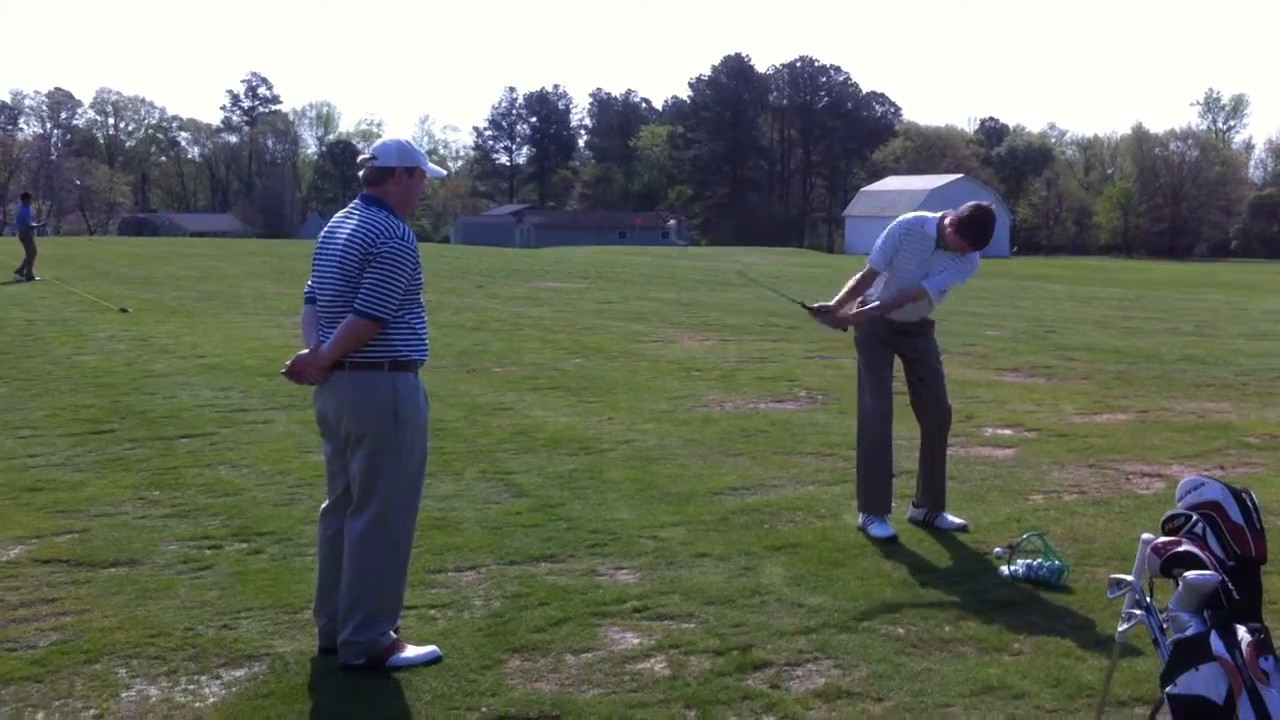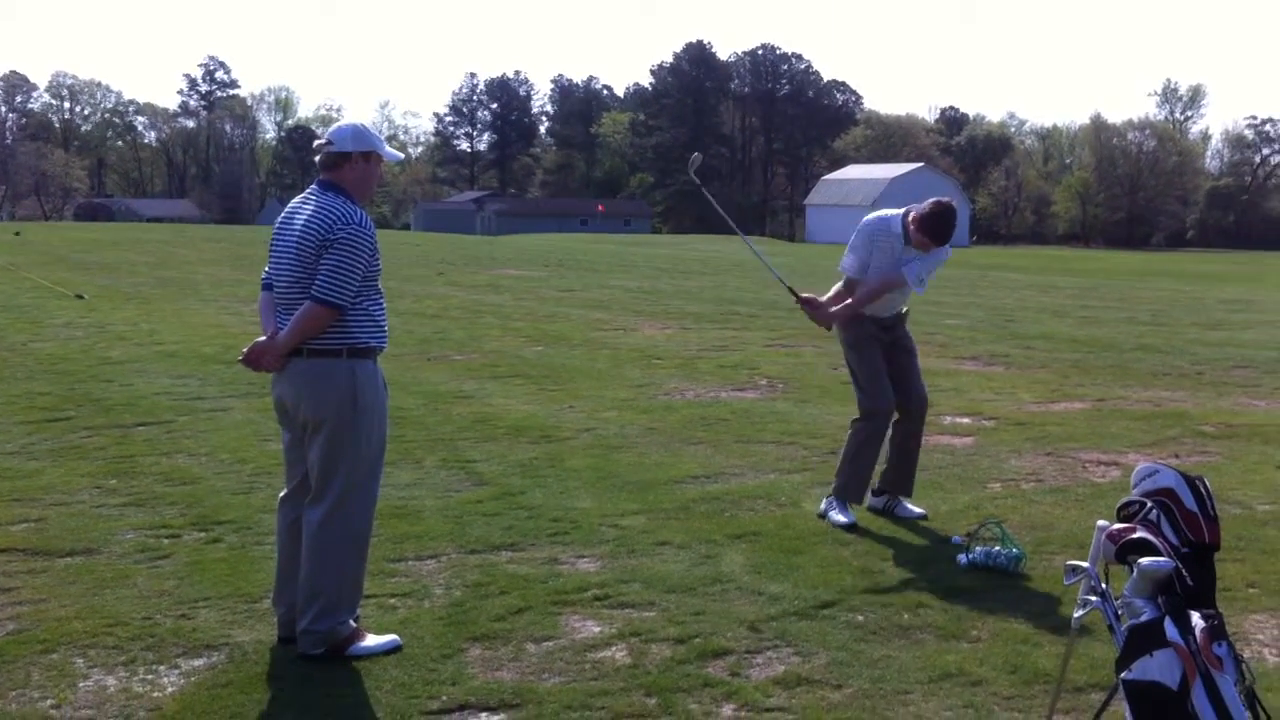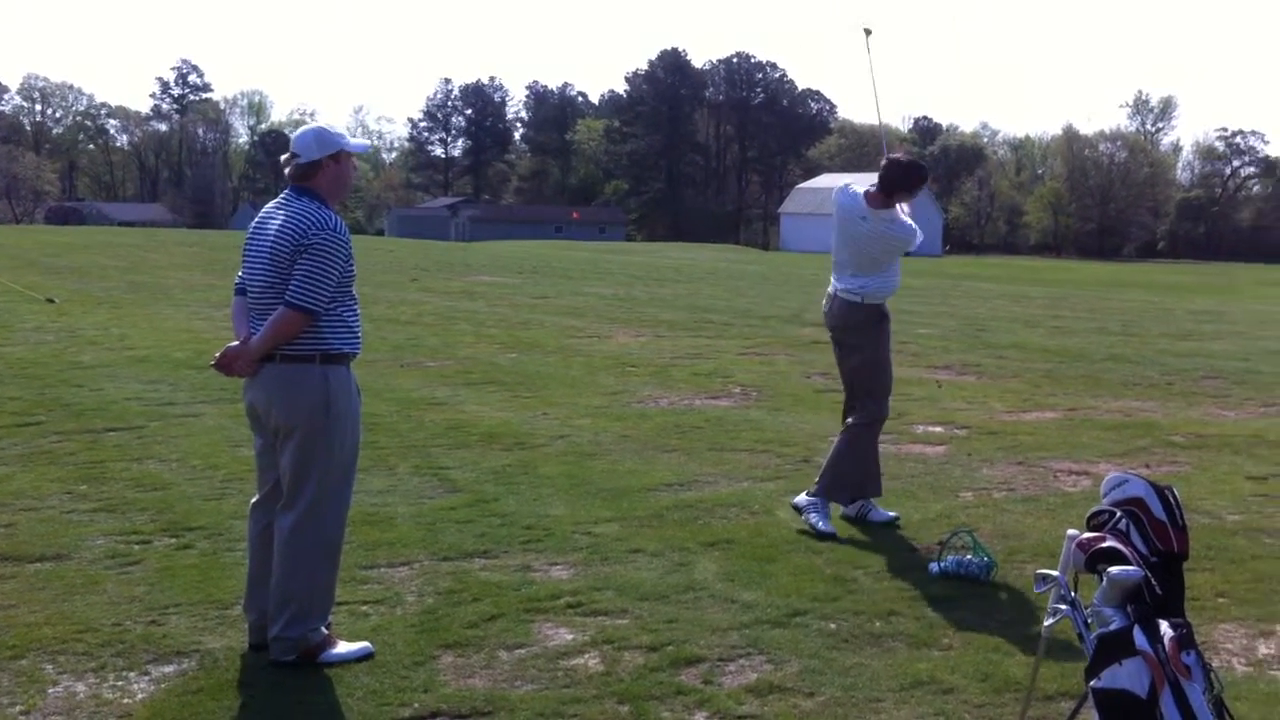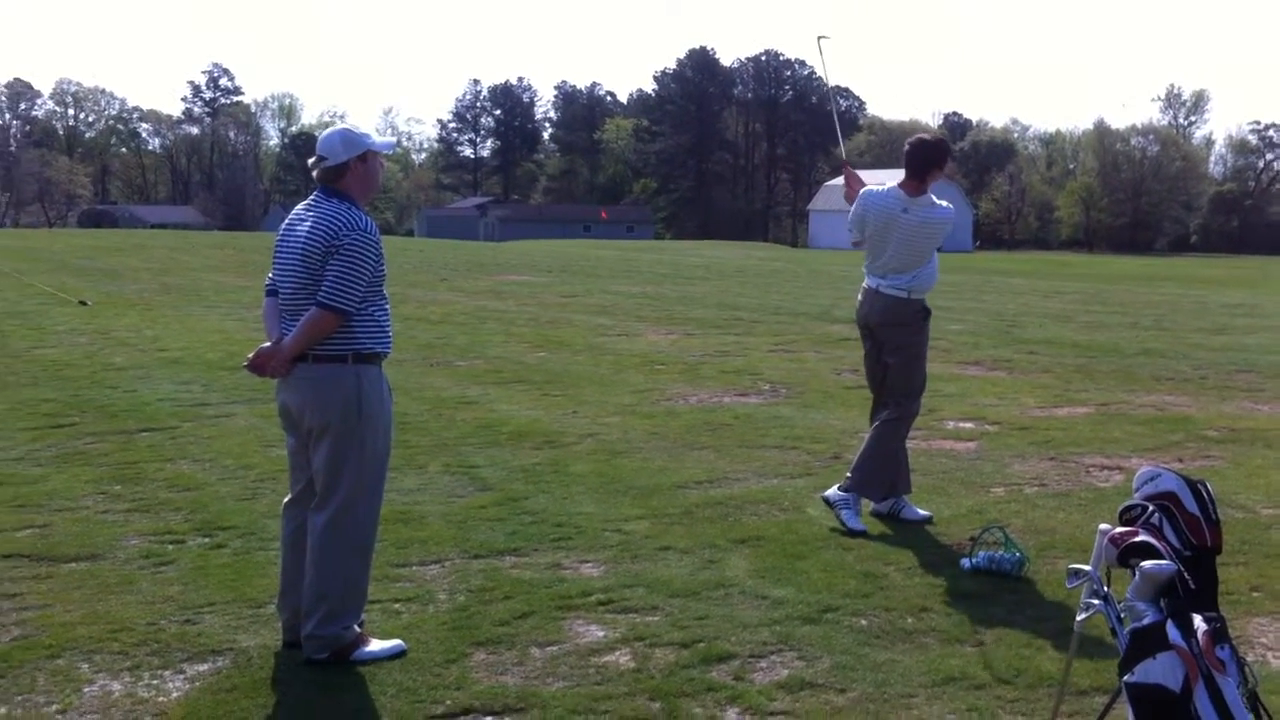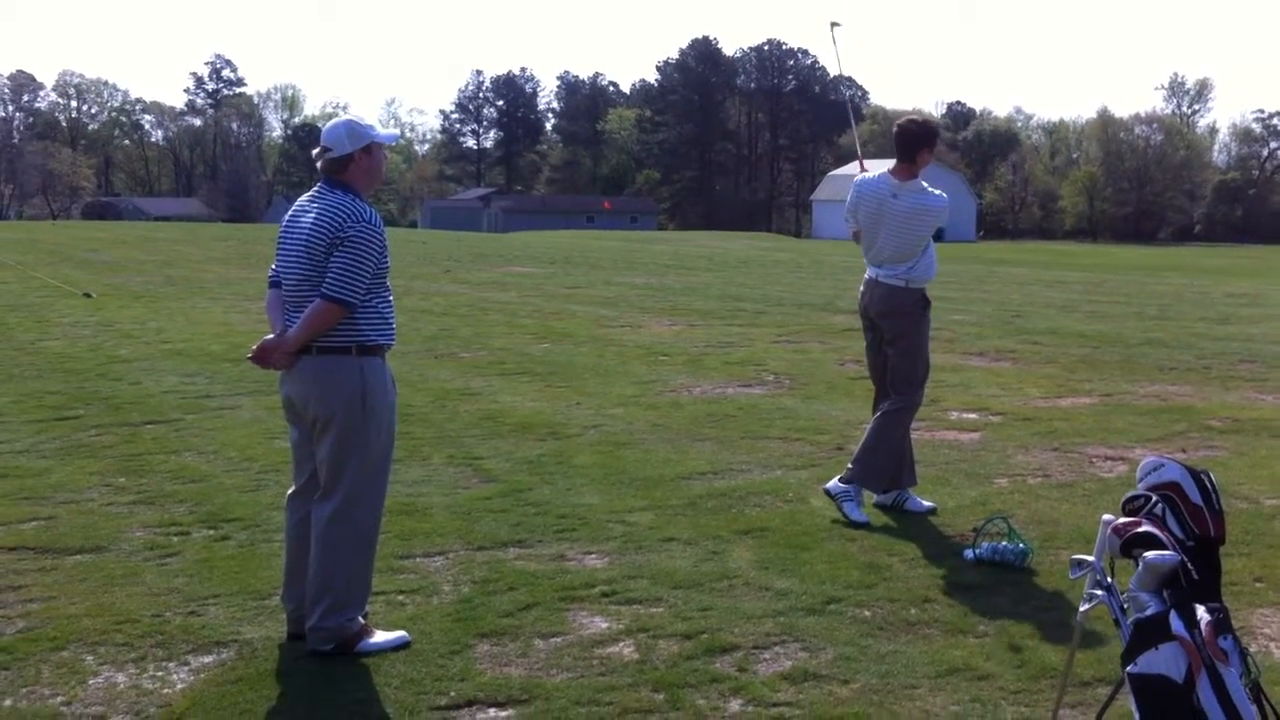
dt=0.5s
person 1, frame 1
left shoulder: (336, 226)
right shoulder: (394, 236)
left elbow: (313, 302)
right elbow: (368, 318)
left wrist: (315, 357)
right wrist: (319, 361)
left hip: (337, 387)
right hip: (383, 389)
left knee: (342, 508)
right knee: (381, 516)
left ankle: (334, 627)
right ankle: (367, 641)
person 1, frame 2
left shoulder: (293, 211)
right shoulder: (351, 221)
left elbow: (270, 288)
right elbow: (325, 305)
left wrist: (274, 343)
right wrist: (277, 348)
left hip: (295, 375)
right hip: (342, 375)
left knee: (301, 496)
right knee: (340, 504)
left ankle: (294, 616)
right ankle: (326, 630)
person 1, frame 3
left shoulder: (268, 216)
right shoulder: (326, 227)
left elbow: (244, 293)
right elbow: (299, 310)
left wrist: (245, 348)
right wrist: (250, 353)
left hip: (268, 380)
right hip: (315, 381)
left knee: (272, 503)
right knee: (312, 510)
left ankle: (266, 622)
right ankle: (298, 637)
person 1, frame 4
left shoulder: (297, 218)
right shoulder: (355, 227)
left elbow: (275, 294)
right elbow: (330, 310)
left wrist: (278, 349)
right wrist: (283, 354)
left hip: (300, 381)
right hip: (346, 381)
left knee: (306, 502)
right knee: (345, 509)
left ankle: (299, 620)
right ankle: (331, 634)
person 1, frame 5
left shoulder: (300, 210)
right shoulder: (360, 219)
left elbow: (278, 285)
right elbow: (335, 301)
left wrist: (281, 340)
right wrist: (287, 346)
left hip: (303, 373)
right hip: (350, 372)
left knee: (309, 494)
right knee: (348, 501)
left ankle: (303, 613)
right ankle: (335, 627)
person 2, frame 1
left shoulder: (968, 261)
right shoulder: (908, 226)
left elbow: (909, 297)
right elbow: (869, 275)
left wrist: (856, 317)
right wrist: (837, 306)
left hip: (915, 326)
right hip: (867, 320)
left knee: (937, 414)
right knee: (876, 415)
left ankle: (928, 506)
right ankle: (872, 511)
person 2, frame 2
left shoulder: (937, 249)
right shoulder: (874, 227)
left elbow: (883, 289)
right elbow: (851, 282)
left wrist: (835, 309)
right wrist: (827, 305)
left hip: (891, 320)
right hip: (859, 322)
left knee: (914, 406)
right knee: (877, 408)
left ankle: (887, 493)
right ankle: (838, 499)
person 2, frame 3
left shoulder: (845, 196)
right shoulder: (901, 232)
left wrist: (889, 182)
right wrist: (901, 206)
left hip: (839, 304)
right hip: (865, 315)
left knee: (862, 403)
right knee: (870, 410)
left ankle: (857, 497)
right ankle: (817, 496)
person 2, frame 4
left shoulder: (870, 199)
right shoulder: (943, 216)
left hip: (870, 302)
right hip: (906, 312)
left knee: (887, 403)
right knee: (902, 406)
left ankle: (888, 494)
right ankle: (848, 490)
person 2, frame 5
left shoulder: (863, 186)
right shoulder: (935, 204)
left hip: (872, 292)
right hip: (906, 301)
left knee: (889, 393)
right knee: (904, 397)
left ankle: (893, 486)
right ankle: (850, 481)
